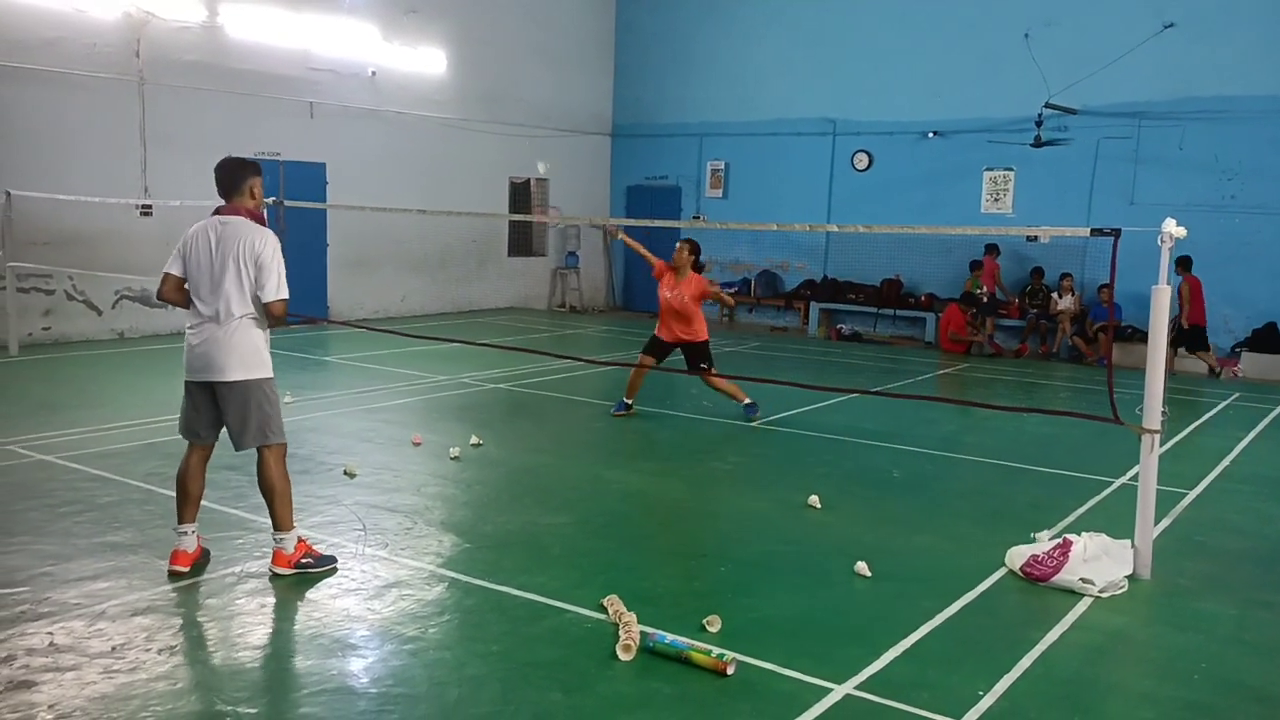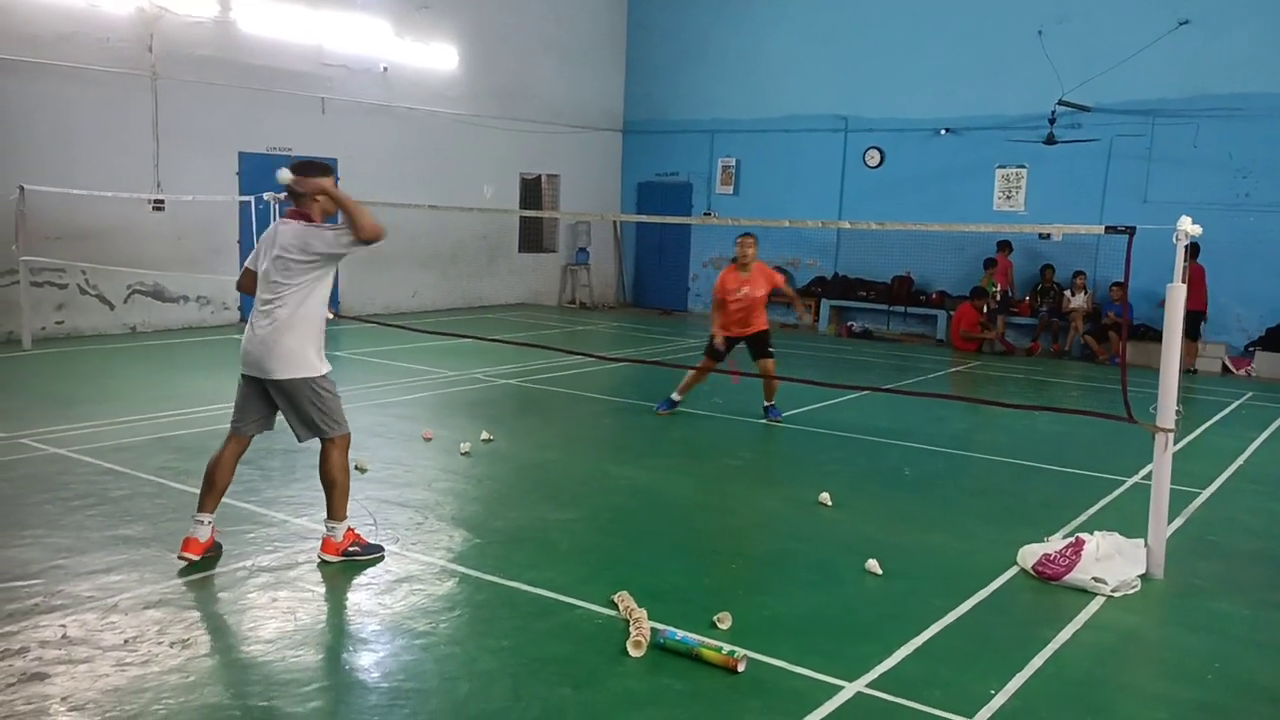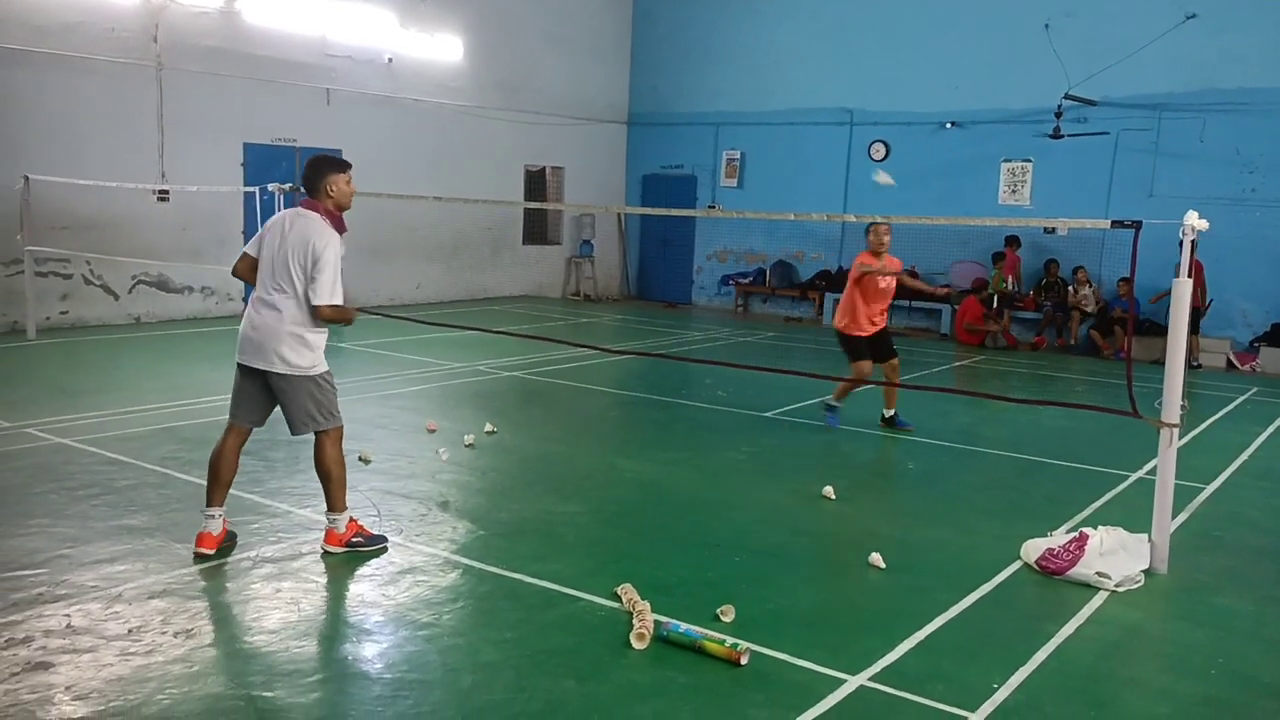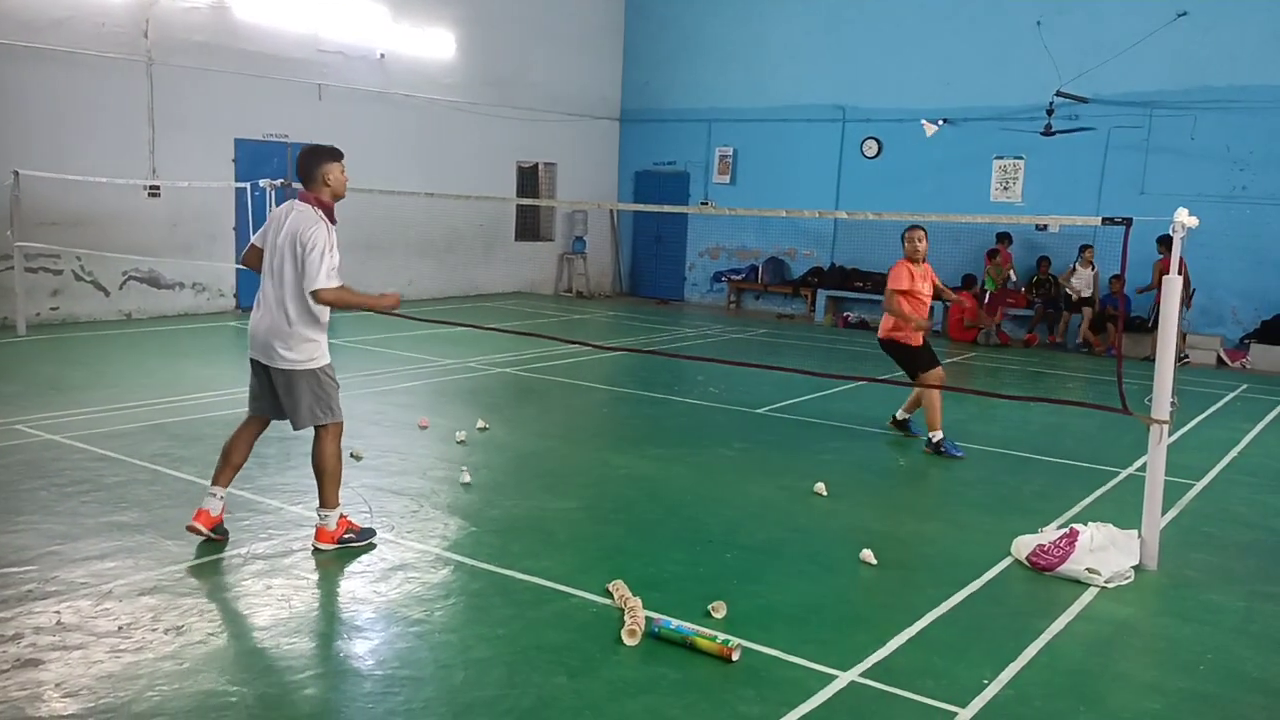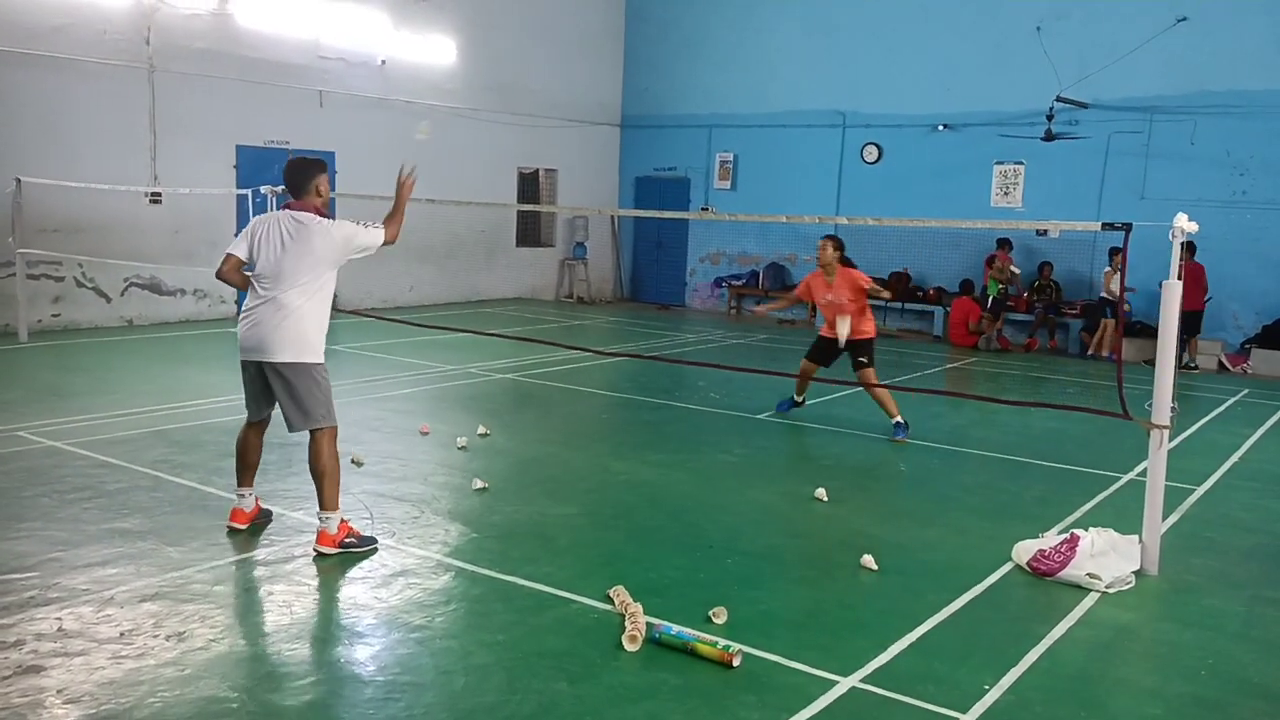
dt=0.5s
person 1, frame 1
left shoulder: (195, 234)
right shoulder: (261, 238)
left elbow: (168, 292)
right elbow: (275, 308)
right wrist: (257, 312)
left hip: (200, 358)
right hip: (243, 361)
left knee: (198, 448)
right knee: (272, 449)
left ankle: (185, 546)
right ankle: (287, 548)
person 1, frame 2
left shoulder: (275, 231)
right shoulder: (311, 237)
left elbow: (246, 284)
right elbow: (372, 233)
right wrist: (333, 192)
left hip: (257, 355)
right hip: (297, 361)
left knee: (237, 438)
right knee: (336, 439)
left ankle: (199, 534)
right ankle: (337, 537)
person 1, frame 3
left shoulder: (279, 221)
right shoulder: (326, 238)
left elbow: (242, 270)
right elbow: (324, 310)
right wrist: (348, 316)
left hip: (254, 344)
right hip: (295, 353)
left knee: (236, 431)
right knee: (329, 433)
left ankle: (211, 528)
right ankle: (339, 529)
person 1, frame 4
left shoulder: (283, 212)
right shoulder: (317, 228)
left elbow: (250, 258)
right elbow: (323, 294)
right wrist: (375, 302)
left hip: (264, 338)
right hip: (299, 346)
left knee: (255, 421)
right knee: (329, 427)
left ankle: (210, 510)
right ankle: (330, 525)
person 1, frame 5
left shoulder: (261, 223)
right shoulder: (334, 232)
left elbow: (226, 272)
right elbow: (390, 233)
right wrist: (402, 195)
left hip: (252, 339)
right hip: (294, 346)
left knee: (257, 421)
right knee: (322, 430)
left ankle: (244, 505)
right ankle: (331, 529)
person 2, frame 1
left shoulder: (699, 283)
right shoulder: (664, 270)
left elbow: (729, 302)
right elbow: (643, 251)
left wrist: (722, 297)
right wrist: (621, 236)
left hip: (693, 337)
right hip: (665, 334)
left knee: (711, 380)
right knee: (642, 364)
left ankle: (747, 403)
right ankle: (627, 402)
person 2, frame 2
left shoulder: (766, 273)
right shoulder: (726, 276)
left elbow: (789, 292)
right elbow: (717, 307)
left wrist: (800, 308)
right wrist: (717, 333)
left hip: (757, 328)
right hip: (727, 329)
left knee: (768, 370)
right knee: (705, 367)
left ankle: (769, 405)
right ankle: (674, 399)
person 2, frame 3
left shoulder: (894, 263)
right shoulder: (862, 260)
left elbow: (907, 280)
right elbow: (863, 271)
left wrist: (934, 290)
right wrist: (889, 271)
left hip: (877, 324)
right hip: (851, 326)
left knee: (893, 368)
right knee: (862, 374)
left ankle: (889, 415)
right ankle: (833, 403)
person 2, frame 4
left shoulder: (927, 268)
right shoulder: (901, 269)
left elbow: (940, 289)
right elbow: (890, 303)
left wrist: (954, 298)
right wrist: (913, 321)
left hip: (914, 337)
right hip: (897, 336)
left knee: (935, 380)
right knee: (933, 381)
left ankle: (901, 417)
right ankle: (935, 439)
person 2, frame 5
left shoulder: (853, 276)
right shoulder: (813, 279)
left elbow: (881, 293)
right elbow: (790, 300)
left wrist: (884, 293)
right wrist: (766, 308)
left hip: (860, 333)
right hip: (831, 334)
left knee: (868, 380)
right knee: (805, 370)
left ankle: (898, 421)
right ankle: (798, 399)
